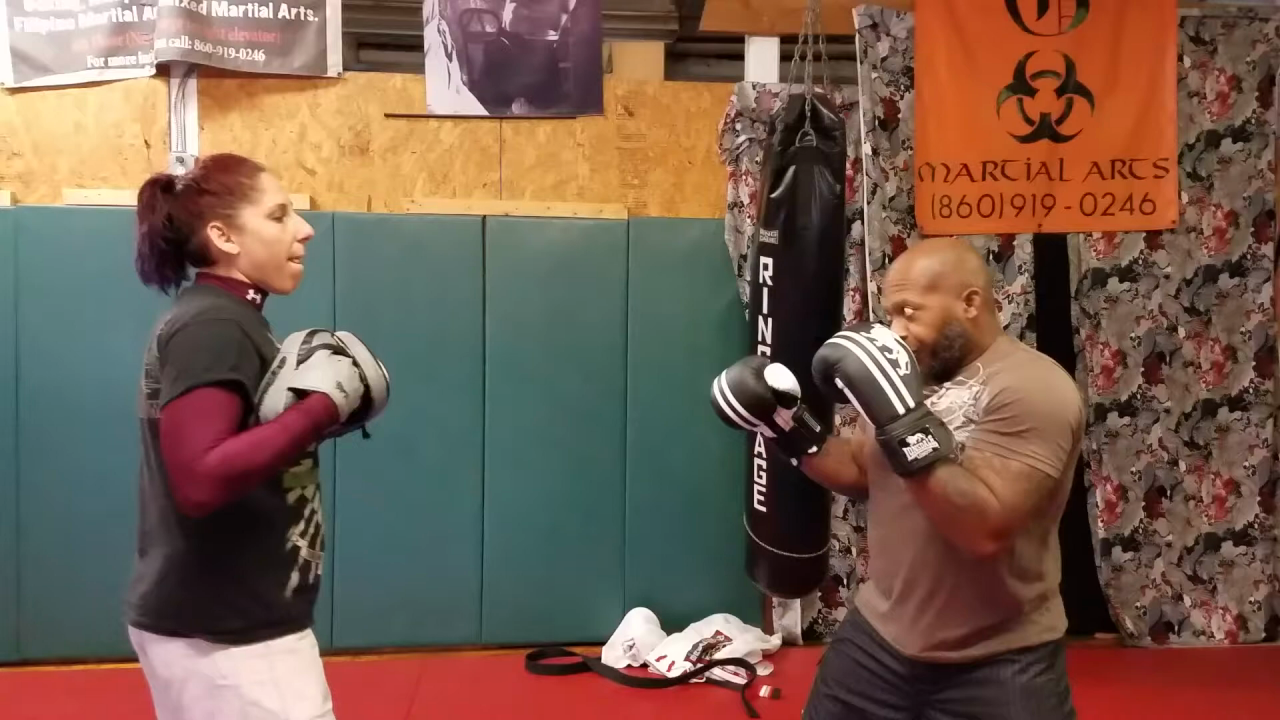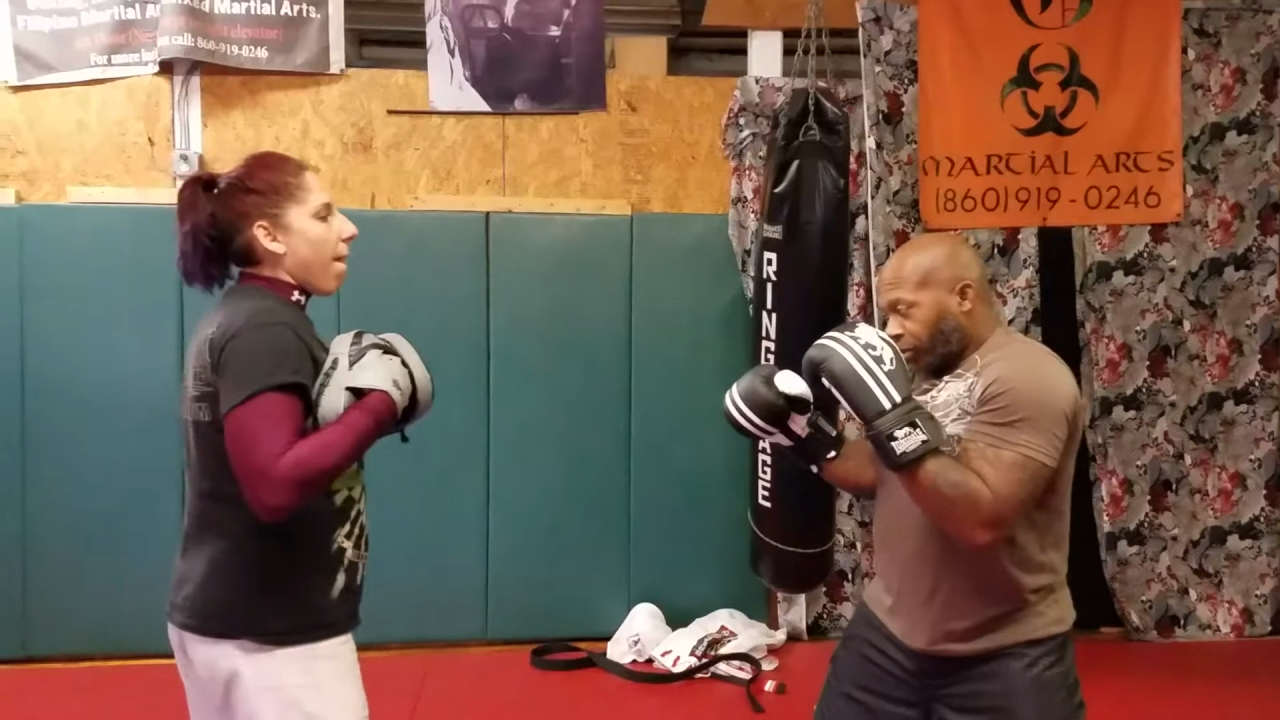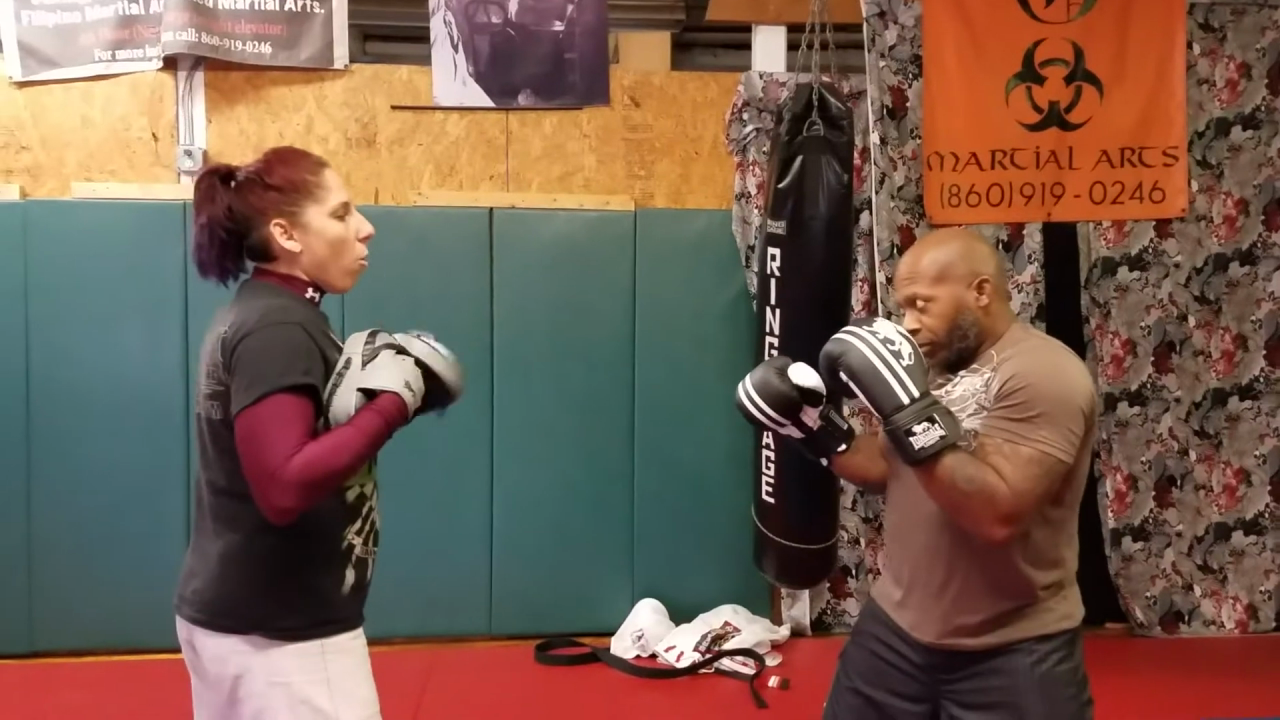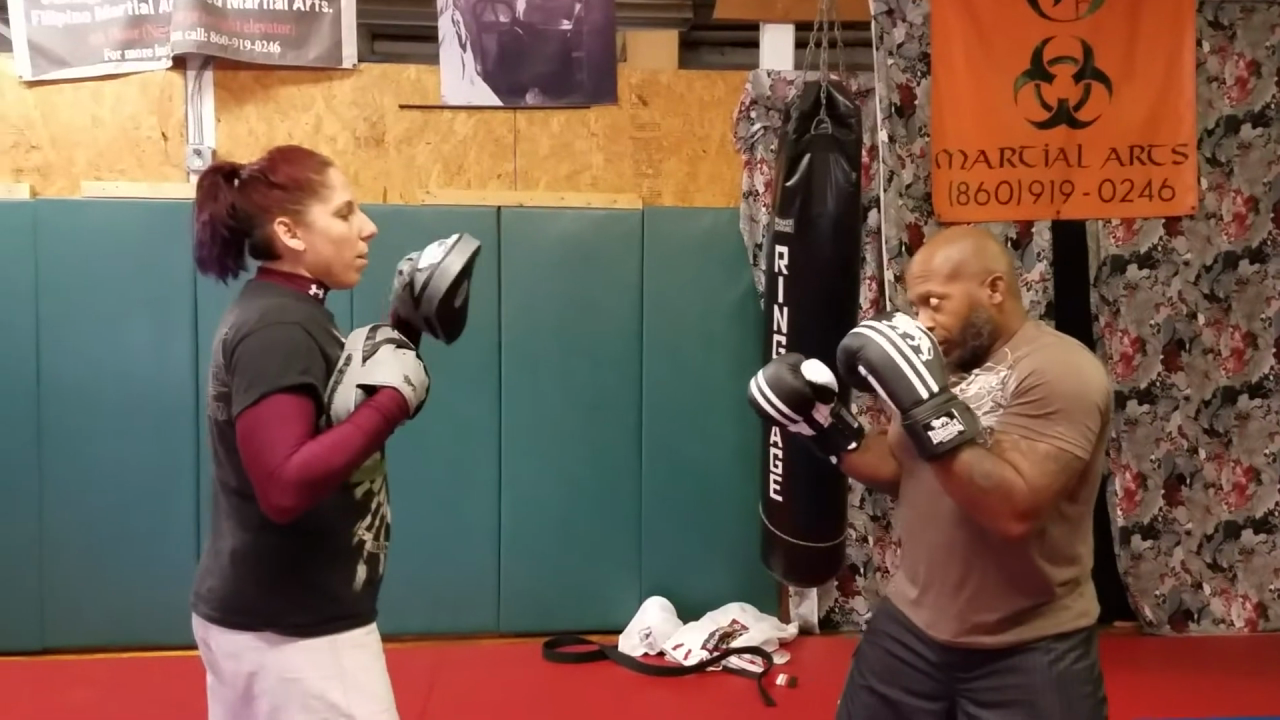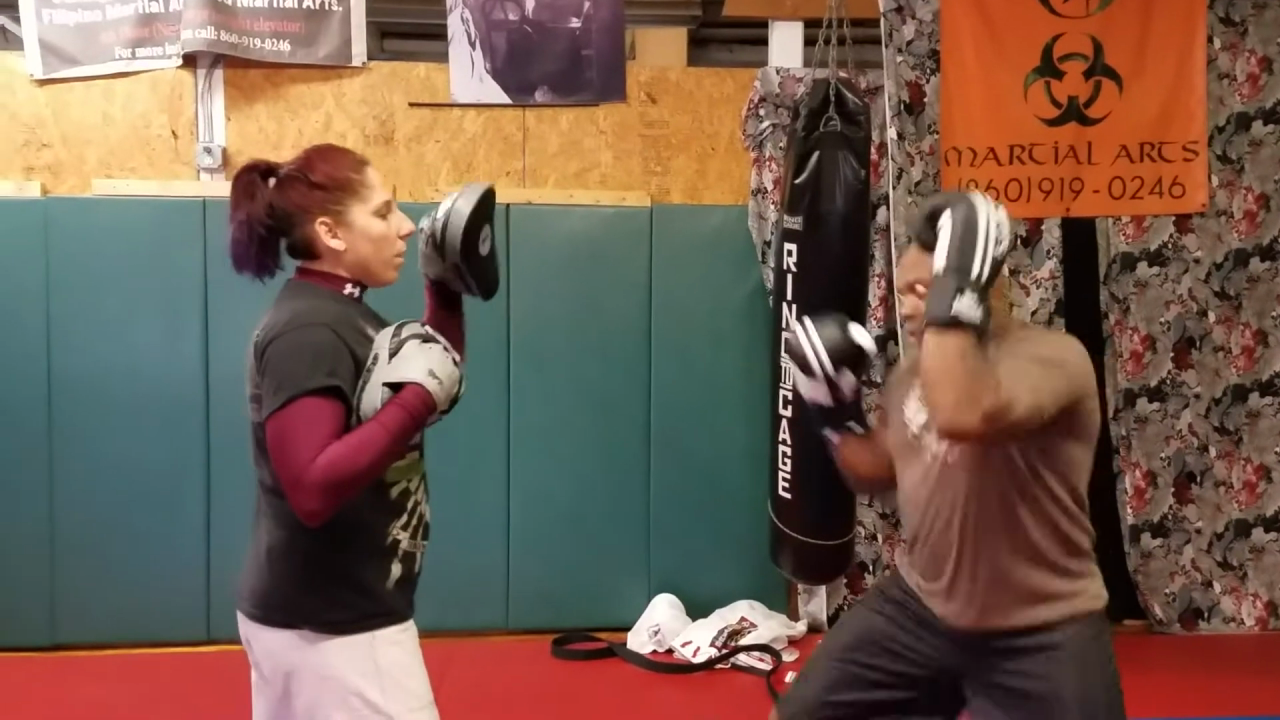
dt=0.3s
person 1, frame 1
left shoulder: (221, 319)
right shoulder: (212, 329)
right elbow: (201, 480)
left wrist: (317, 405)
right wrist: (320, 408)
left hip: (209, 616)
right hip: (229, 631)
person 1, frame 2
left shoulder: (244, 317)
right shoulder: (266, 331)
right elbow: (274, 485)
left wrist: (358, 404)
right wrist: (378, 406)
right hip: (270, 634)
person 1, frame 3
left shoulder: (264, 314)
right shoulder: (277, 330)
right elbow: (285, 488)
left wrist: (383, 389)
right wrist: (392, 406)
right hip: (282, 631)
person 1, frame 4
left shoulder: (287, 312)
right shoulder: (278, 330)
left elbow: (330, 420)
right elbow: (285, 487)
left wrist: (404, 327)
right wrist: (393, 400)
right hip: (295, 628)
person 1, frame 5
left shoulder: (339, 312)
right shoulder: (308, 332)
left elbow: (424, 366)
right elbow: (312, 488)
left wrist: (446, 287)
right wrist: (417, 396)
left hip: (299, 610)
right hip: (334, 623)
person 2, frame 1
left shoulder: (1034, 388)
right shoulder: (909, 372)
left elbow: (986, 531)
right elbow: (857, 471)
left wrist: (903, 421)
right wrist: (787, 429)
left hip: (998, 663)
person 2, frame 2
left shoulder: (1029, 378)
right shoulder: (916, 370)
left elbow: (981, 520)
right elbow: (877, 473)
left wrist: (893, 416)
right wrist: (803, 436)
left hip: (1005, 657)
person 2, frame 3
left shoulder: (1045, 374)
right shoulder: (931, 363)
left elbow: (998, 515)
right elbow: (889, 467)
left wrist: (910, 411)
right wrist: (813, 427)
left hip: (1012, 651)
person 2, frame 4
left shoulder: (1061, 371)
right shoulder: (940, 361)
left elbow: (1015, 511)
right elbow: (896, 466)
left wrist: (929, 406)
right wrist: (826, 426)
left hip: (1028, 651)
right hip: (912, 626)
person 2, frame 5
left shoulder: (1052, 357)
right shoulder: (922, 367)
left elbow: (962, 417)
right elbow: (871, 474)
left wrist: (955, 290)
right wrist: (837, 408)
left hip: (1041, 629)
right hip: (918, 606)
